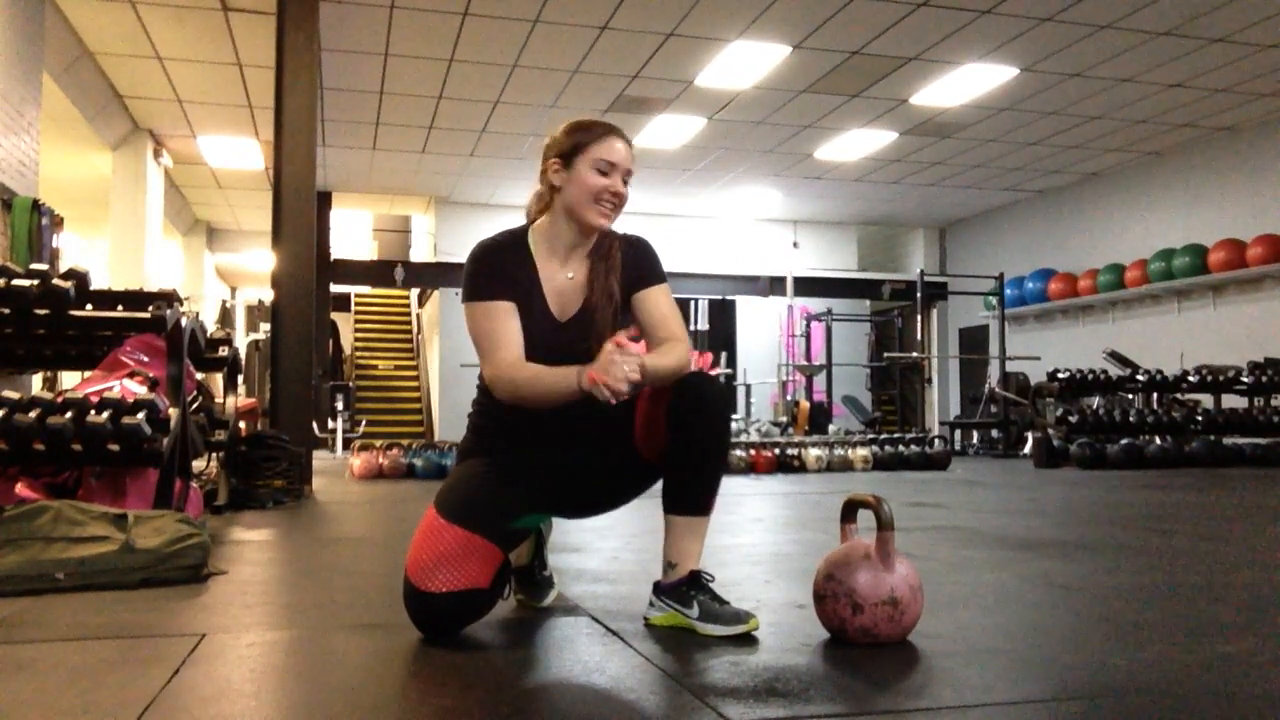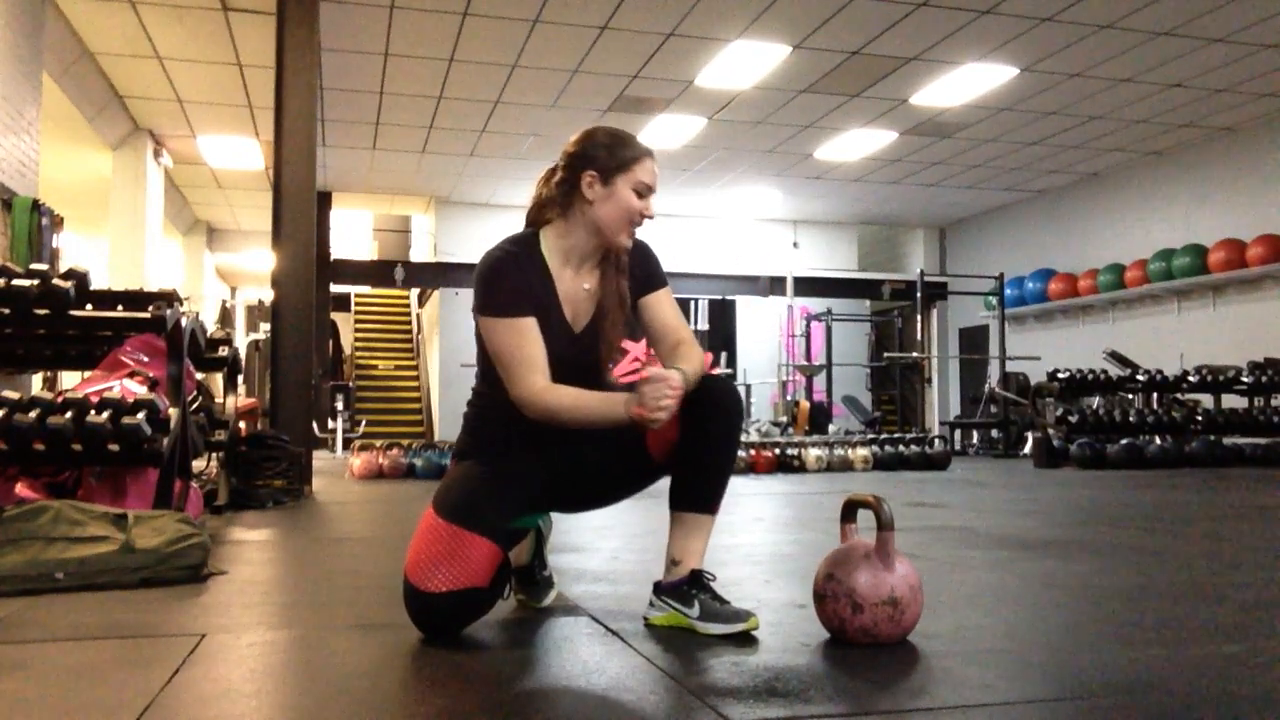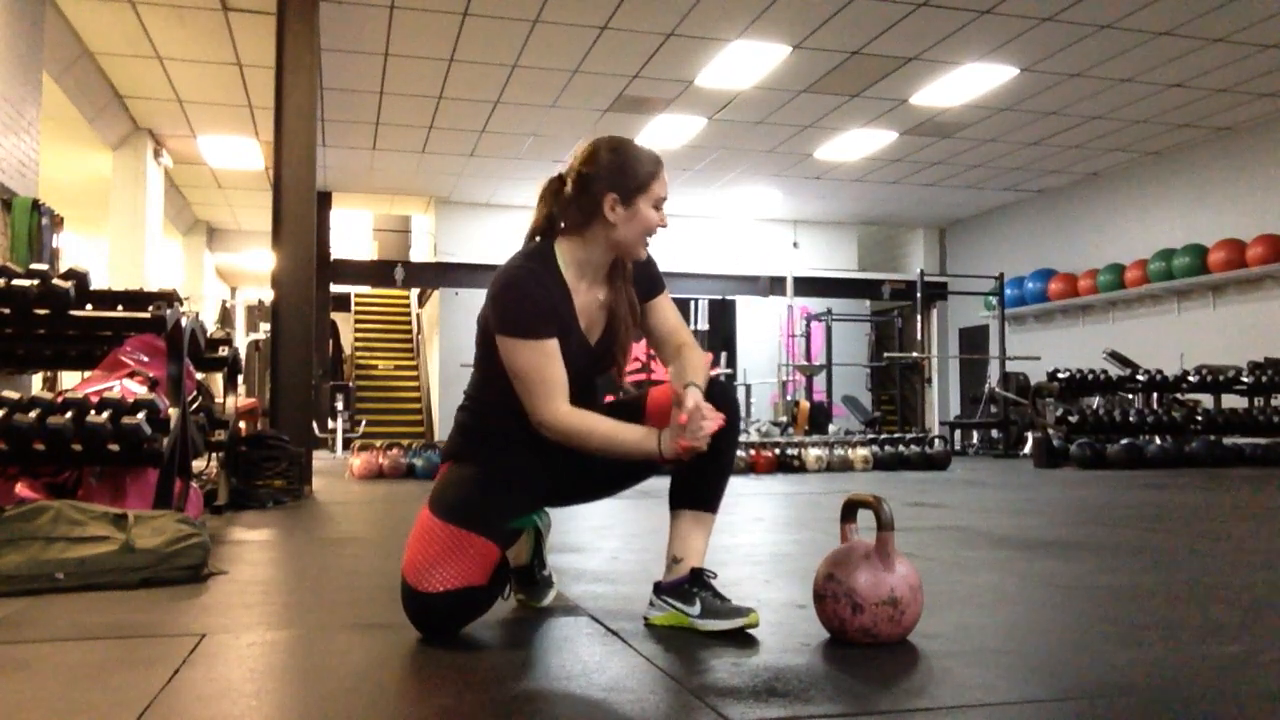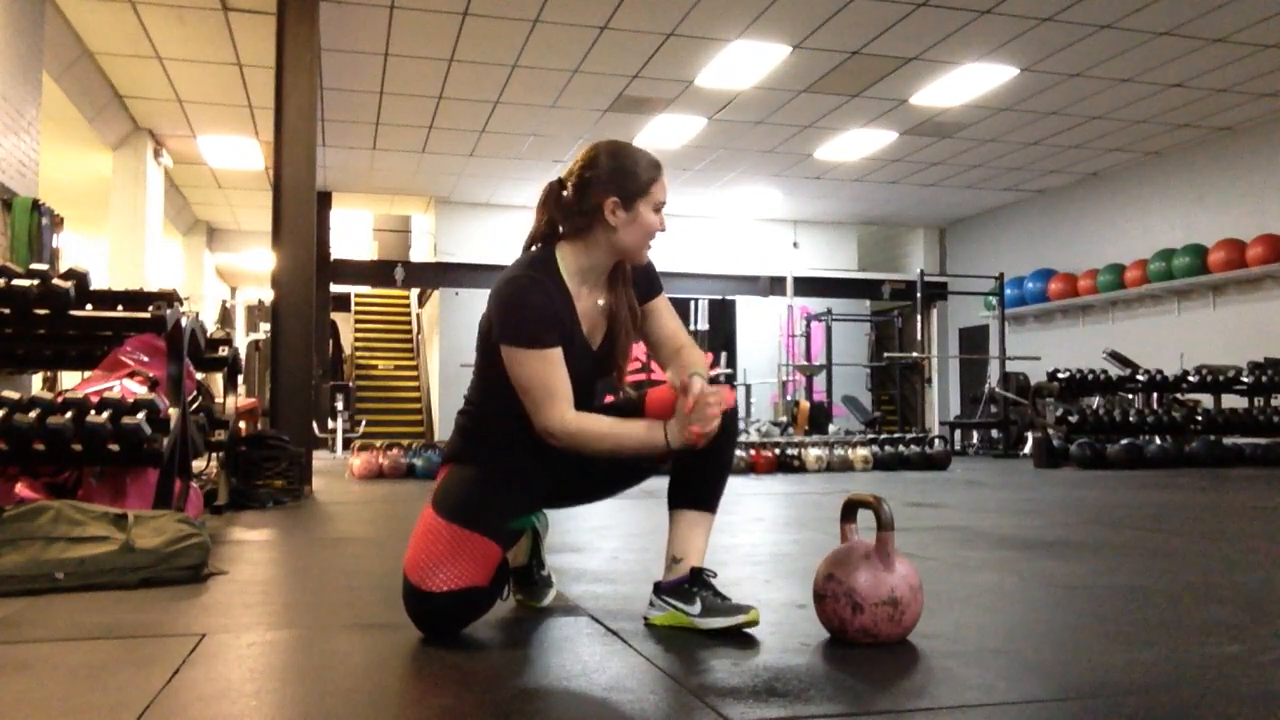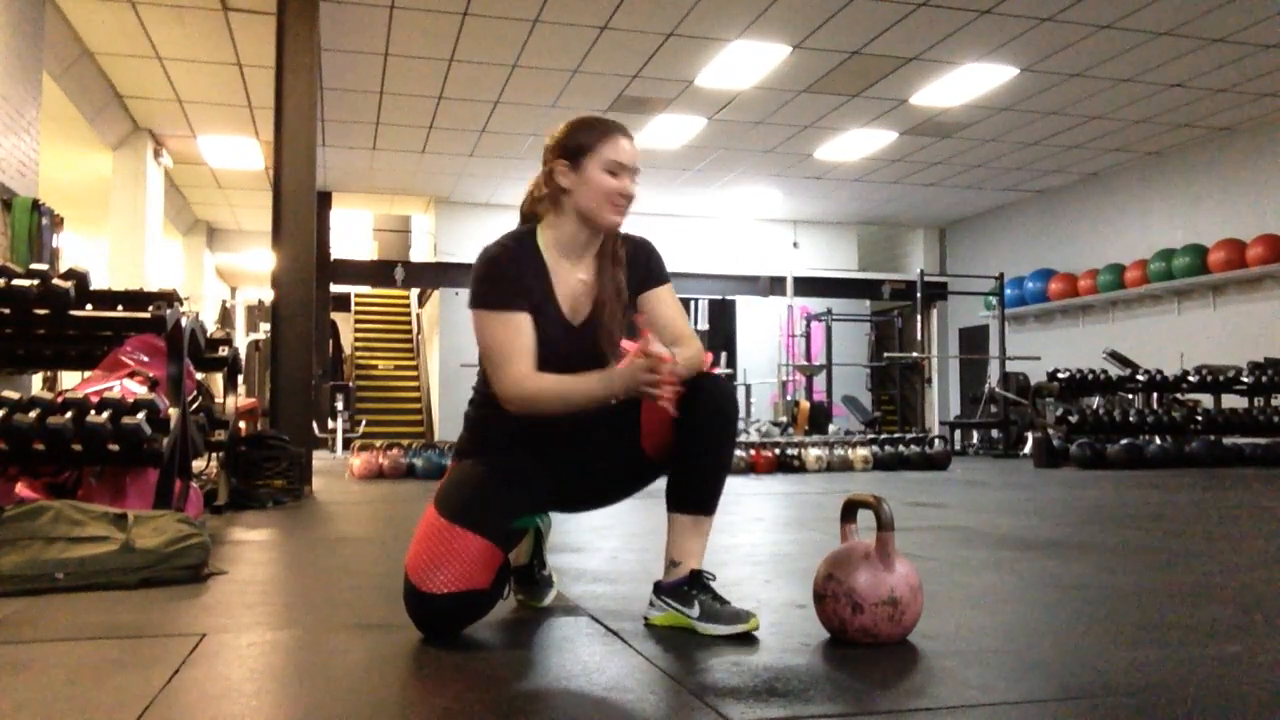
dt=0.3s
person 1, frame 1
left shoulder: (632, 256)
right shoulder: (496, 259)
left elbow: (677, 348)
right elbow: (503, 375)
left wrist: (631, 368)
right wrist: (588, 376)
left hip: (595, 448)
right hip: (508, 454)
left knee: (704, 397)
right knee: (436, 607)
left ankle: (679, 590)
right ankle: (523, 542)
person 1, frame 2
left shoulder: (635, 261)
right shoulder: (507, 268)
left elbow: (684, 347)
right elbow: (532, 394)
left wrist: (674, 380)
right wrist: (633, 404)
left hip: (588, 448)
right hip: (505, 454)
left knee: (716, 399)
right knee: (436, 607)
left ankle: (679, 588)
right ankle: (522, 542)
person 1, frame 3
left shoulder: (634, 269)
right shoulder: (524, 284)
left elbow: (683, 349)
right elbow: (551, 415)
left wrist: (691, 394)
right wrist: (664, 443)
left hip: (579, 446)
right hip: (498, 455)
left knee: (715, 401)
right knee: (434, 609)
left ankle: (680, 588)
right ankle: (521, 542)
person 1, frame 4
left shoulder: (634, 273)
right shoulder: (526, 292)
left elbow: (680, 350)
right elbow: (556, 423)
left wrist: (695, 384)
right wrist: (670, 434)
left hip: (579, 447)
right hip: (498, 457)
left knee: (715, 407)
right knee: (437, 607)
left ankle: (679, 587)
right ankle: (520, 542)
person 1, frame 5
left shoulder: (636, 257)
right shoulder: (506, 263)
left elbow: (690, 348)
right elbow: (515, 390)
left wrist: (663, 363)
right wrist: (624, 378)
left hip: (592, 445)
right hip: (506, 452)
left knee: (712, 397)
right knee: (436, 608)
left ankle: (680, 589)
right ankle: (523, 542)
